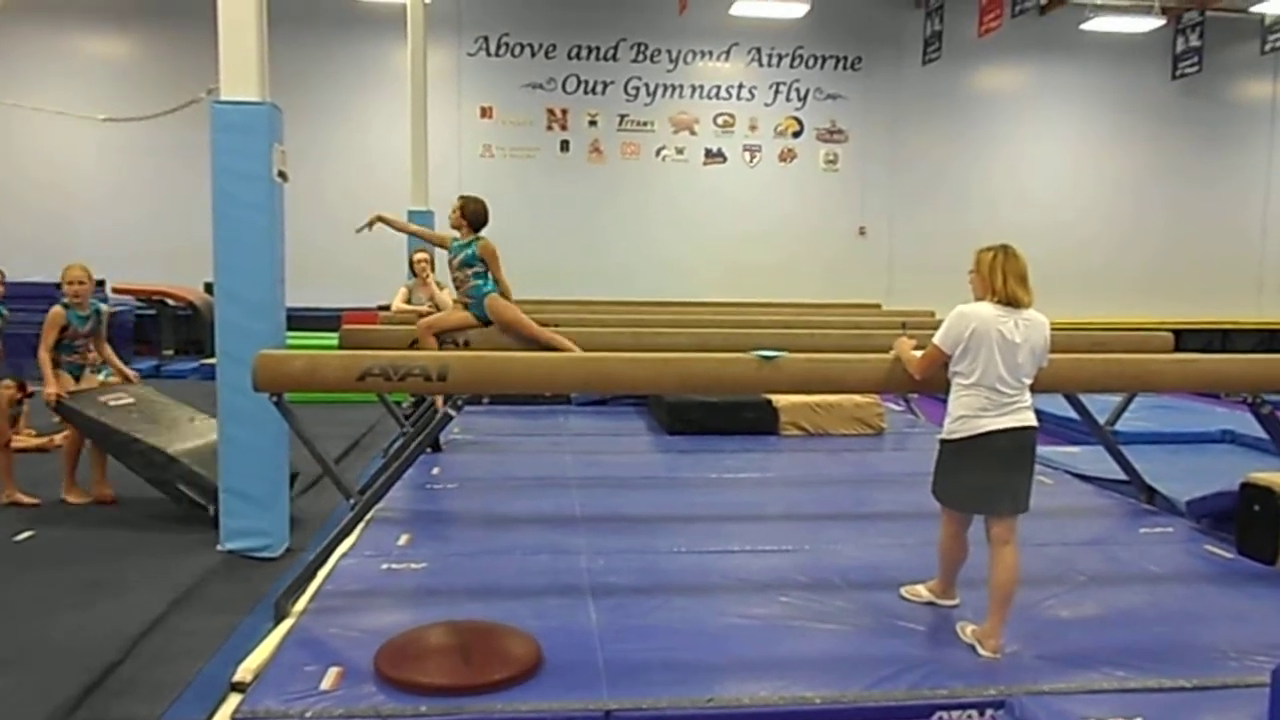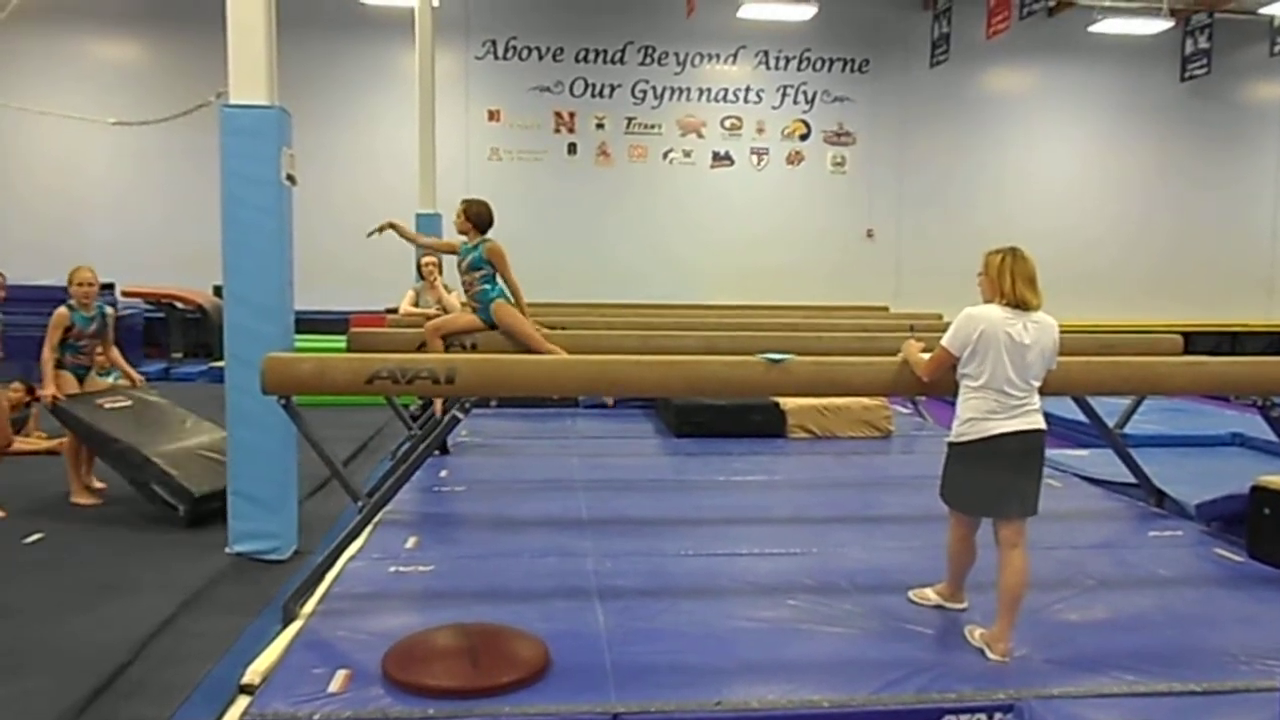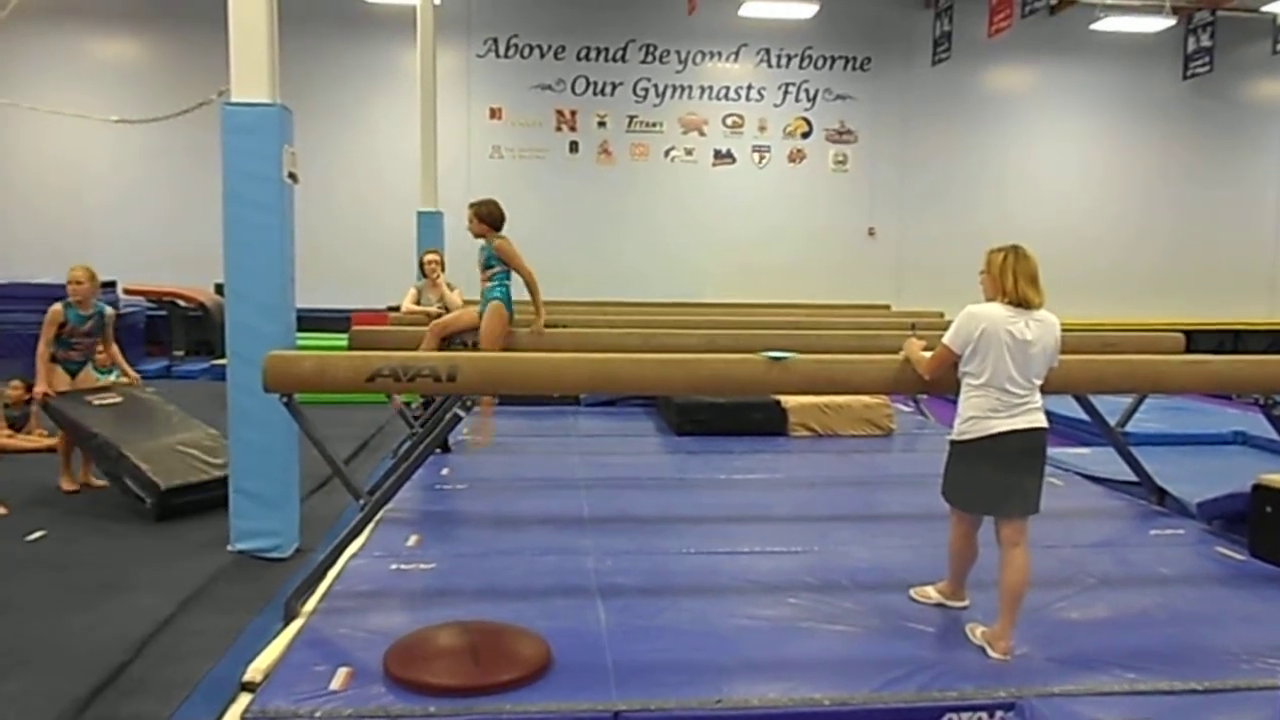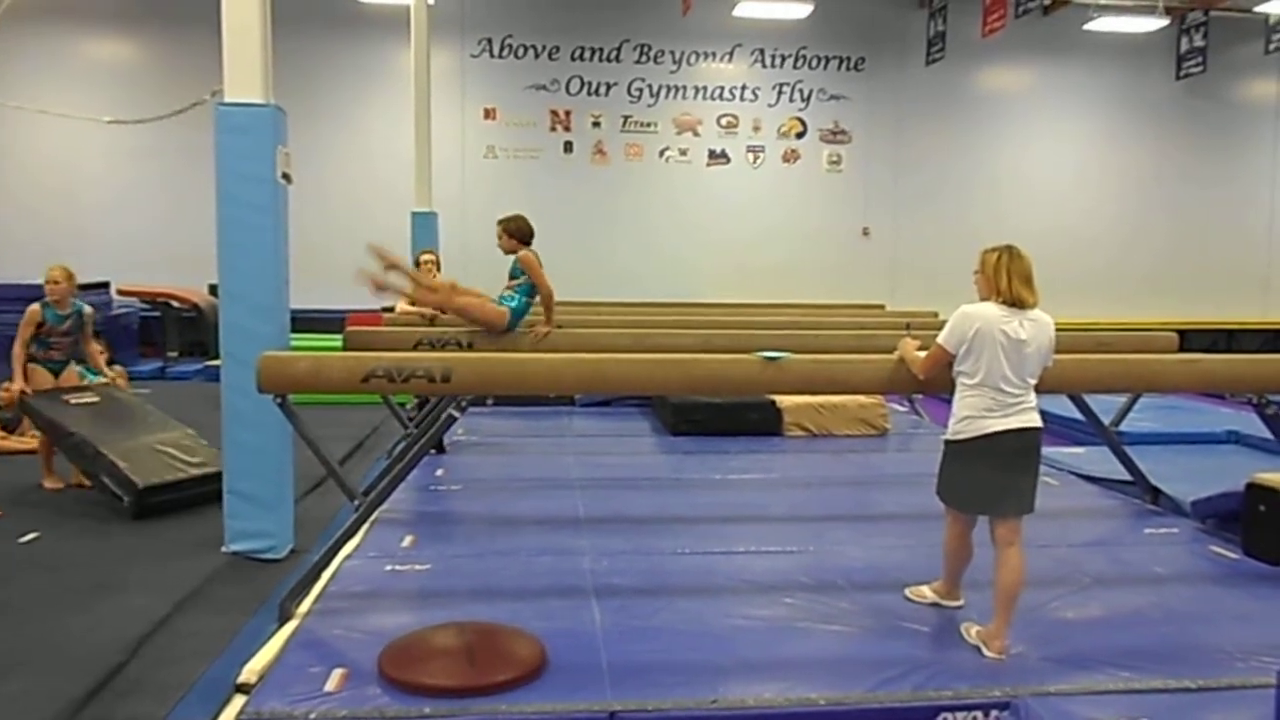
dt=0.3s
person 1, frame 1
left shoulder: (967, 316)
right shoulder: (1039, 324)
left elbow: (922, 369)
left wrist: (904, 350)
left hip: (969, 435)
right hip: (1019, 433)
left knee: (954, 521)
right knee: (1004, 536)
left ankle: (944, 588)
right ankle: (992, 633)
person 1, frame 2
left shoulder: (975, 318)
right shoulder: (1047, 326)
left elbow: (930, 372)
left wrist: (912, 352)
left hip: (977, 437)
right hip: (1028, 436)
left knee: (962, 524)
right knee: (1012, 539)
left ankle: (952, 591)
right ankle: (1001, 637)
person 1, frame 3
left shoulder: (976, 316)
right shoulder: (1049, 324)
left elbow: (931, 369)
left wrist: (914, 350)
left hip: (979, 435)
right hip: (1030, 434)
left knee: (964, 522)
right knee: (1014, 537)
left ankle: (953, 589)
right ankle: (1002, 635)
person 1, frame 4
left shoulder: (971, 316)
right shoulder: (1044, 324)
left elbow: (926, 369)
left wrist: (908, 350)
left hip: (974, 435)
right hip: (1025, 434)
left knee: (959, 522)
right knee: (1009, 536)
left ankle: (949, 589)
right ankle: (998, 635)
person 2, frame 1
left shoulder: (100, 311)
right shoulder: (58, 313)
right elbow: (44, 351)
left wrist: (122, 369)
right wrist: (50, 384)
left hip: (84, 370)
right hip: (60, 371)
right knee: (78, 428)
left ankle: (100, 485)
right ankle: (69, 486)
person 2, frame 2
left shoulder: (106, 313)
right shoulder: (63, 314)
left elbow: (109, 348)
right elbow: (48, 351)
left wrist: (130, 372)
right wrist: (48, 385)
left hip: (87, 371)
right hip: (63, 372)
left ankle: (86, 474)
right ankle: (77, 489)
person 2, frame 3
left shoulder: (106, 313)
right shoulder: (58, 310)
left elbow: (110, 345)
right elbow: (43, 346)
left wrist: (127, 370)
right wrist: (41, 381)
left hip: (83, 367)
right hip: (57, 366)
left ankle: (86, 473)
right ankle: (65, 473)
person 2, frame 4
left shoulder: (85, 312)
right shoulder: (36, 311)
left elbow: (87, 343)
right elbow: (19, 346)
left wrist: (104, 370)
right wrist: (18, 379)
left hip: (67, 366)
right hip: (39, 367)
left ankle: (80, 473)
right ankle: (48, 474)
person 3, frame 1
left shoulder: (484, 246)
right shoulder: (450, 243)
left elbow: (500, 280)
right elbow: (412, 229)
left wrist: (517, 313)
right wrist: (381, 218)
left hip: (490, 302)
right hip: (471, 311)
left knee: (537, 333)
right knee: (424, 327)
person 3, frame 2
left shoulder: (490, 247)
right shoulder: (460, 248)
left elbow: (510, 281)
right elbow: (421, 241)
left wrist: (527, 317)
right wrist: (392, 225)
left hip: (496, 305)
right hip: (479, 314)
left knee: (540, 345)
right knee: (432, 329)
person 3, frame 3
left shoulder: (500, 244)
right shoulder: (485, 248)
left elbow: (527, 274)
left wrist: (538, 309)
left hip: (497, 304)
right hip: (486, 305)
right knee: (436, 329)
left ankle: (484, 422)
person 3, frame 4
left shoulder: (526, 257)
right shoulder: (522, 258)
left elbow: (548, 291)
right elbow: (538, 291)
left wrist: (547, 324)
left hip: (504, 316)
right hip: (499, 310)
left knee: (448, 299)
right knee: (451, 288)
left ankle: (392, 289)
